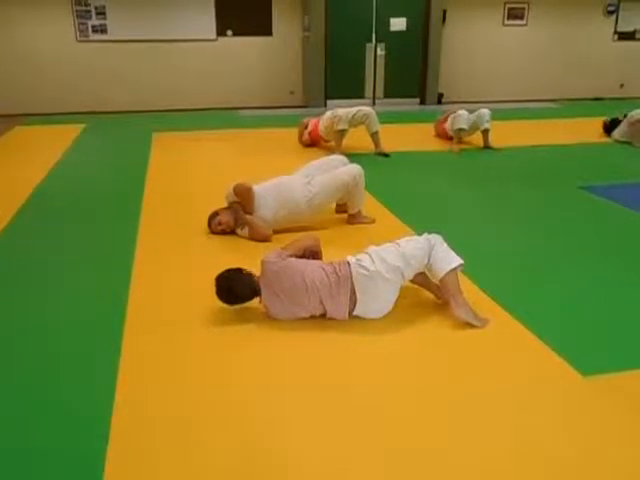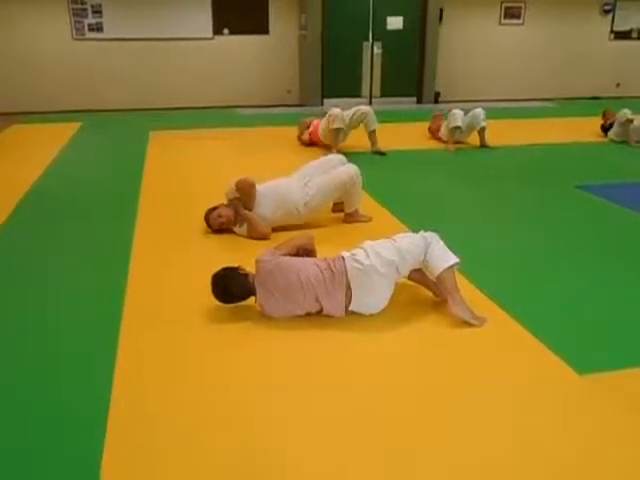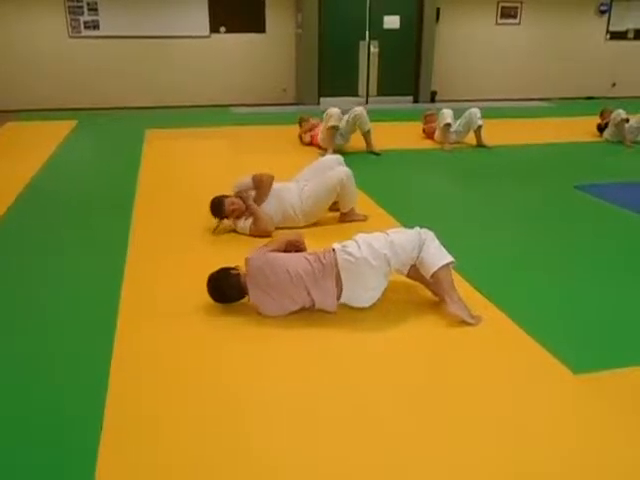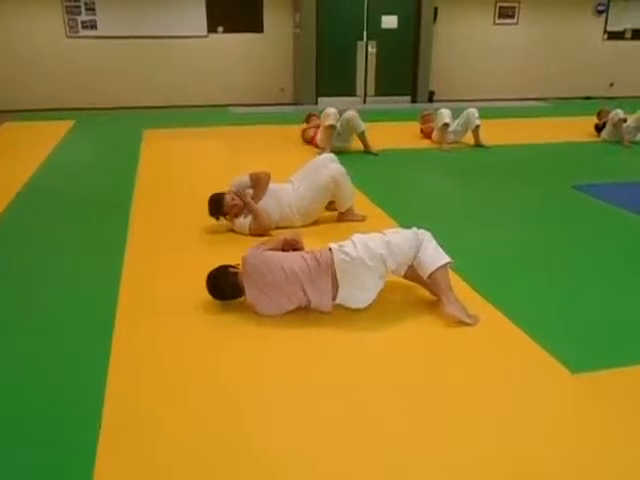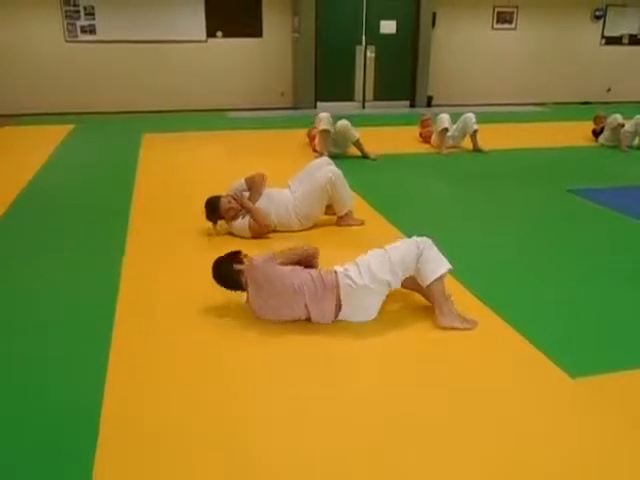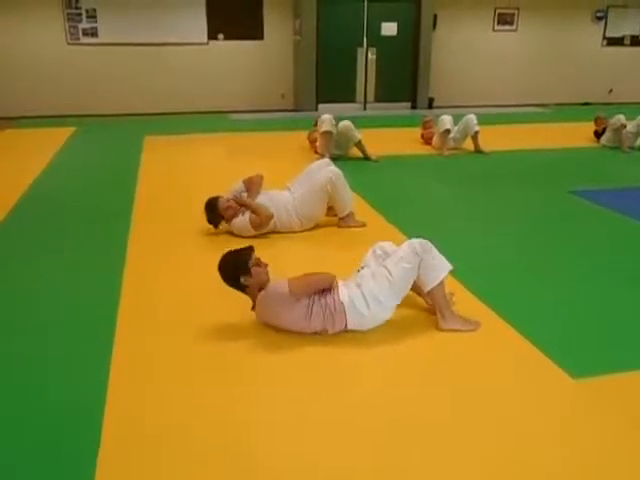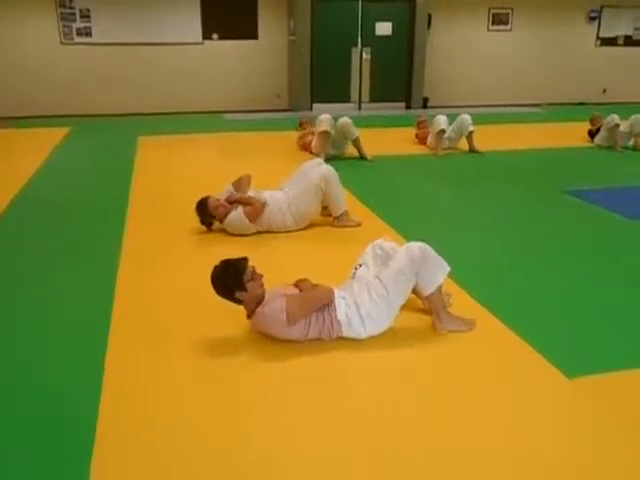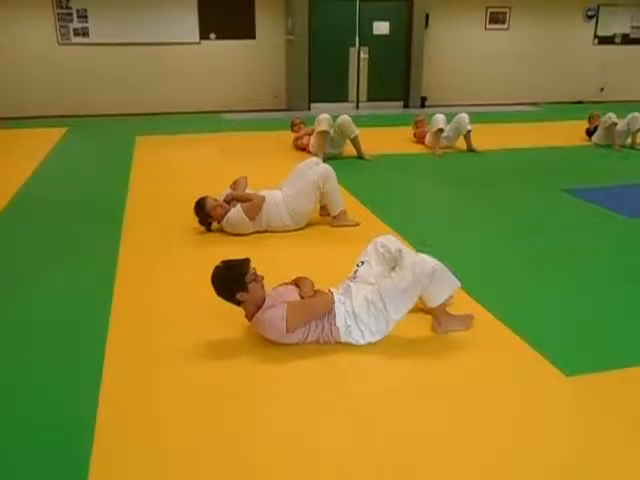
dt=0.3s
person 1, frame 1
left shoulder: (274, 311)
right shoulder: (272, 266)
right elbow: (312, 240)
left hip: (365, 306)
right hip: (362, 277)
left knee: (403, 262)
right knee: (431, 242)
left ankle: (444, 295)
right ankle: (457, 302)
person 1, frame 2
left shoulder: (269, 309)
right shoulder: (265, 265)
right elbow: (306, 239)
left hip: (359, 301)
right hip: (356, 271)
left knee: (402, 259)
right knee: (427, 239)
left ankle: (442, 293)
right ankle: (455, 300)
person 1, frame 3
left shoulder: (263, 307)
right shoulder: (256, 262)
right elbow: (295, 238)
left hip: (354, 294)
right hip: (349, 262)
left knee: (403, 252)
right knee: (422, 238)
left ankle: (441, 291)
right ankle: (452, 299)
person 1, frame 4
left shoulder: (261, 306)
right shoulder: (252, 261)
right elbow: (293, 237)
left hip: (349, 295)
left knee: (398, 253)
right knee: (419, 238)
left ankle: (438, 290)
right ankle: (449, 299)
person 1, frame 5
left shoulder: (257, 307)
right shoulder: (260, 269)
right elbow: (311, 252)
left wrist: (303, 268)
left hip: (346, 309)
right hip: (348, 286)
left knee: (380, 255)
right knee: (420, 246)
left ankle: (431, 295)
right ankle: (444, 311)
person 1, frame 6
left shoulder: (263, 311)
right shoulder: (272, 295)
right elbow: (328, 279)
left wrist: (310, 282)
right wrist: (319, 280)
left hip: (350, 304)
right hip: (359, 306)
left knee: (384, 250)
right knee: (419, 248)
left ankle: (432, 299)
right ankle: (446, 316)
person 1, frame 7
left shoulder: (264, 303)
right shoulder: (271, 315)
left elbow: (302, 286)
right elbow: (324, 294)
left wrist: (302, 287)
right wrist: (311, 288)
left hip: (348, 297)
right hip: (361, 315)
left knee: (382, 247)
right knee: (418, 251)
left ankle: (428, 299)
right ankle: (443, 318)
person 1, frame 8
left shoulder: (264, 302)
right shoulder: (271, 321)
left elbow: (302, 282)
right elbow: (325, 303)
left wrist: (303, 289)
right wrist: (312, 293)
left hip: (348, 297)
right hip: (359, 322)
left knee: (385, 244)
right knee: (424, 266)
left ankle: (429, 300)
right ankle: (442, 320)
person 2, frame 1
left shoulder: (233, 197)
right shoulder: (244, 229)
right elbow: (266, 234)
right wrist: (246, 216)
left hip: (297, 181)
right hip: (306, 198)
left knee: (340, 160)
right knee: (355, 172)
left ankle: (342, 204)
right ankle: (355, 215)
person 2, frame 2
left shoulder: (233, 196)
right shoulder: (241, 226)
left elbow: (246, 183)
right elbow: (264, 232)
right wrist: (246, 212)
left hip: (297, 182)
right hip: (304, 201)
left knee: (338, 159)
right knee: (352, 172)
left ankle: (339, 203)
right ankle: (352, 214)
person 2, frame 3
left shoulder: (239, 190)
right shoulder: (242, 224)
left elbow: (267, 178)
right elbow: (267, 229)
left wrist: (256, 202)
right wrist: (252, 206)
left hip: (297, 187)
right hip: (303, 208)
left knee: (335, 160)
right knee: (343, 174)
left ankle: (336, 202)
right ankle: (348, 213)
person 2, frame 4
left shoulder: (236, 188)
right shoulder: (239, 222)
left elbow: (264, 176)
right elbow: (267, 226)
left wrist: (253, 200)
right wrist: (250, 204)
left hip: (293, 188)
right hip: (300, 208)
left knee: (328, 159)
right knee: (336, 172)
left ankle: (333, 201)
right ankle: (346, 212)
person 2, frame 5
left shoulder: (234, 193)
right shoulder: (238, 225)
left elbow: (260, 177)
right elbow: (266, 225)
left wrist: (250, 202)
right wrist: (247, 205)
left hip: (291, 194)
right hip: (298, 212)
left knee: (325, 162)
right knee: (332, 174)
left ankle: (331, 206)
right ankle: (345, 216)
person 2, frame 6
left shoulder: (234, 195)
right shoulder: (238, 224)
left elbow: (257, 178)
right elbow: (267, 215)
left wrist: (248, 199)
right wrist: (247, 203)
left hip: (291, 196)
right hip: (299, 213)
left knee: (325, 164)
right knee: (333, 174)
left ankle: (333, 207)
right ankle: (346, 217)
person 2, frame 7
left shoulder: (227, 198)
right shoulder: (233, 222)
left elbow: (246, 178)
right elbow: (261, 204)
left wrist: (238, 197)
right wrist: (238, 199)
left hip: (285, 197)
right hip: (293, 212)
left knee: (317, 163)
right knee: (327, 173)
left ankle: (327, 207)
right ankle: (340, 217)
person 2, frame 8
left shoulder: (226, 201)
right shoulder: (232, 221)
left elbow: (242, 180)
right elbow: (259, 199)
left wrist: (235, 195)
right wrist: (237, 196)
left hip: (283, 197)
right hip: (291, 212)
left knee: (314, 162)
right knee: (325, 171)
left ankle: (325, 207)
right ankle: (338, 216)
